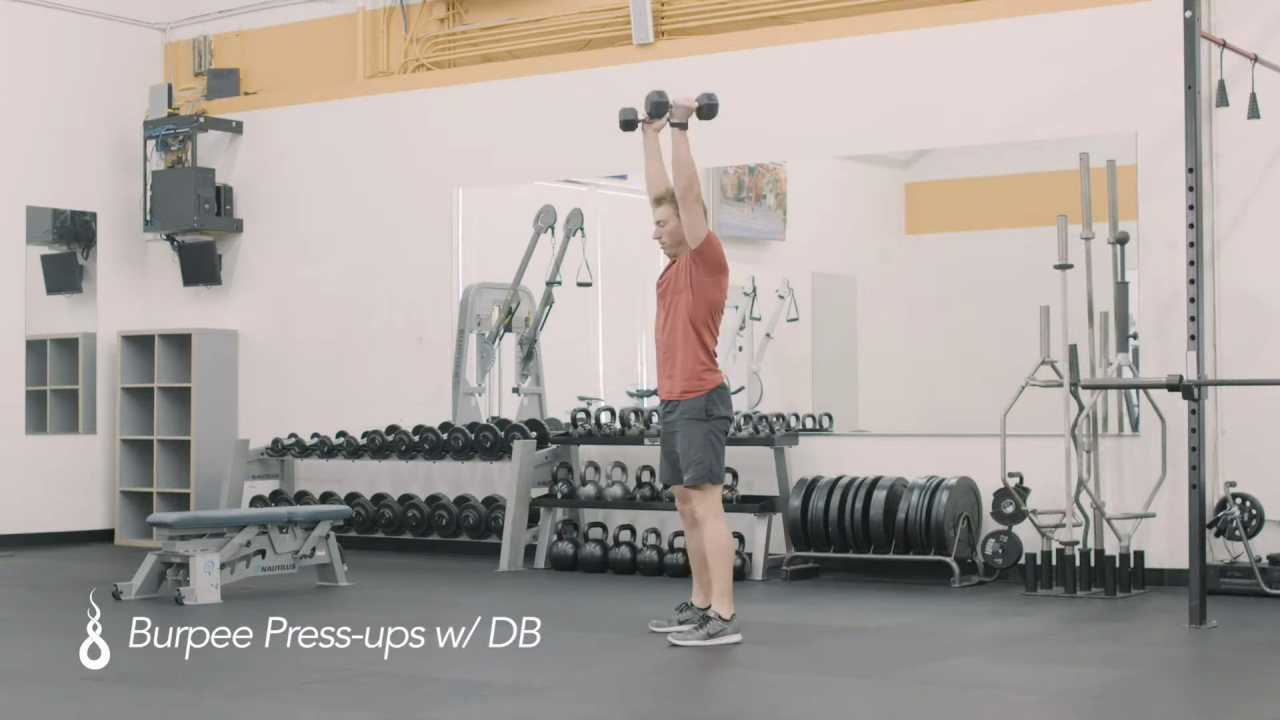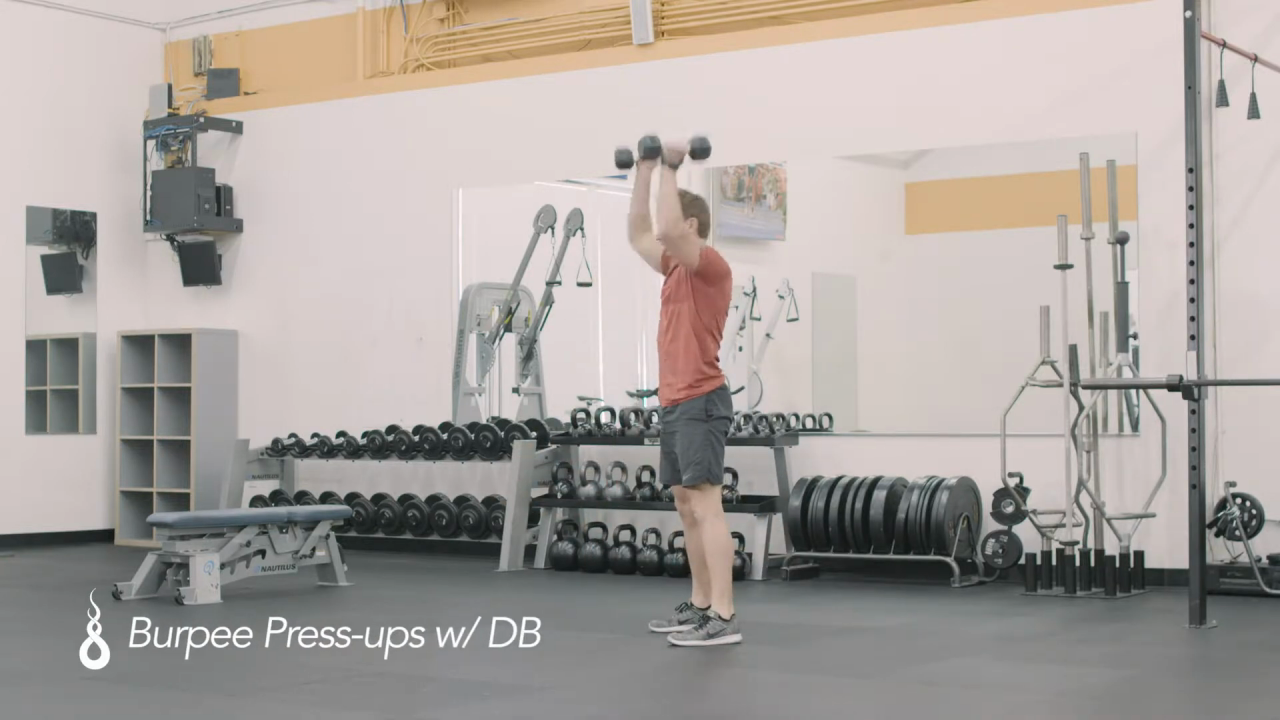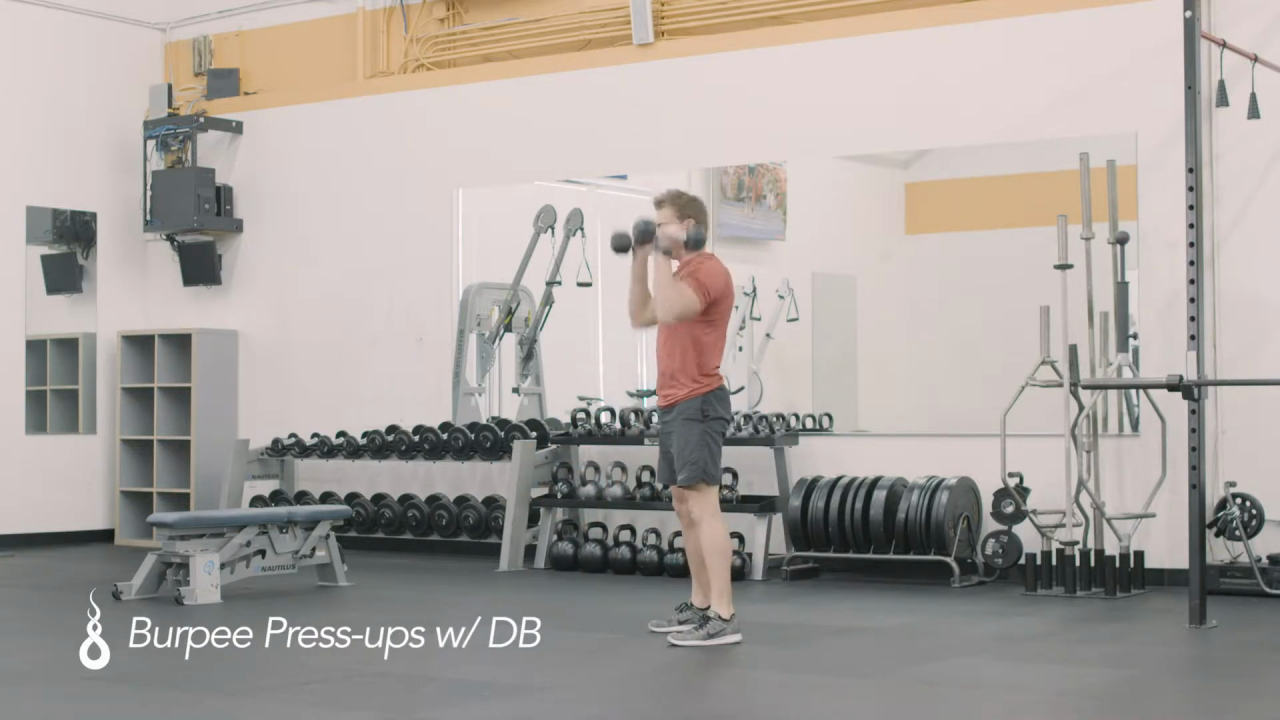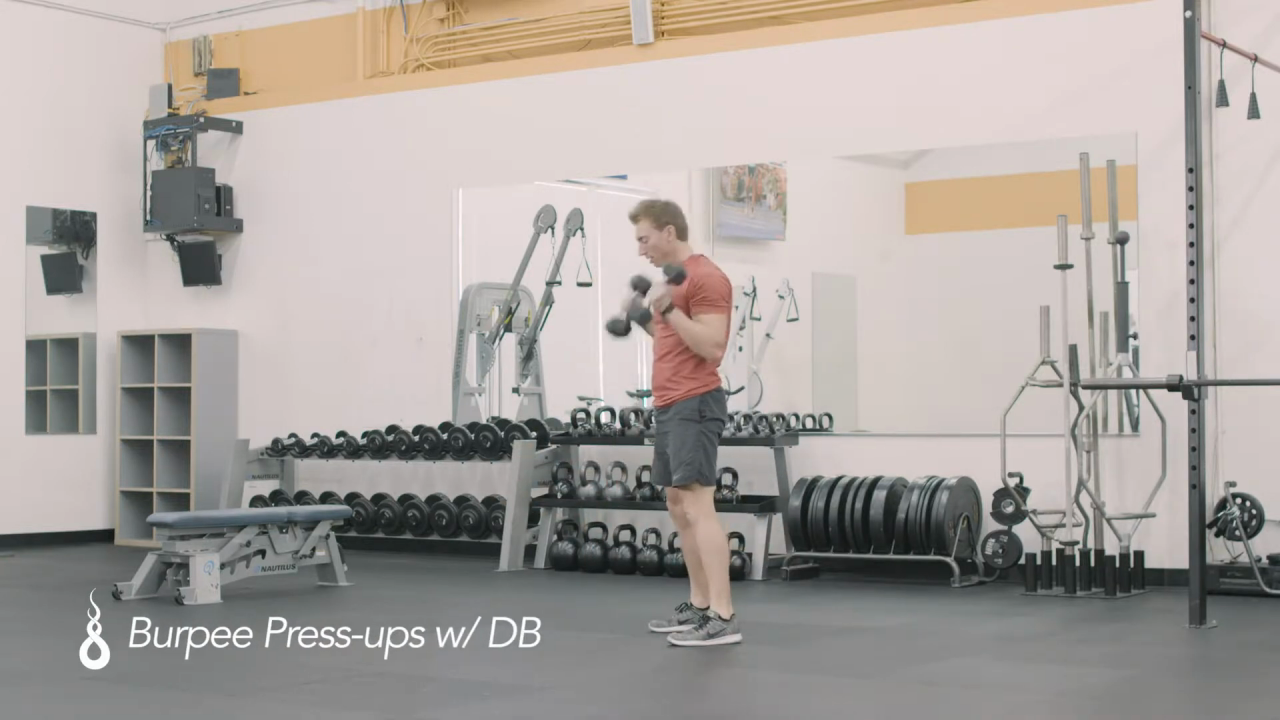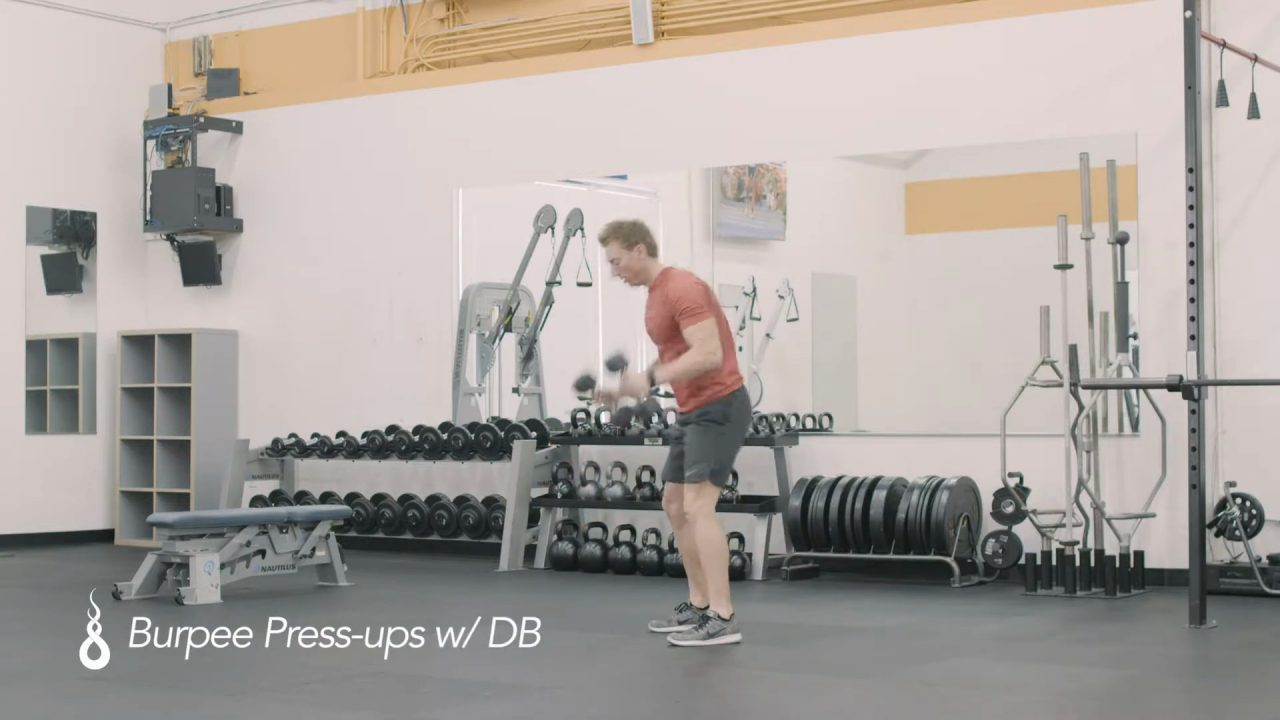
dt=0.2s
person 1, frame 1
left shoulder: (707, 257)
right shoulder: (679, 263)
left elbow: (688, 192)
right elbow: (659, 193)
left wrist: (680, 127)
right wrist: (651, 132)
left hip: (700, 404)
right hip: (674, 404)
left knee: (705, 509)
right knee: (688, 509)
left ankle: (723, 617)
right ankle: (700, 605)
person 1, frame 2
left shoulder: (710, 265)
right shoulder: (679, 270)
left elbow: (667, 231)
right elbow: (638, 235)
left wrist: (669, 170)
right wrist: (644, 171)
left hip: (701, 406)
right hip: (675, 406)
left knee: (705, 506)
right knee: (686, 506)
left ankle: (723, 618)
right ankle: (700, 605)
person 1, frame 3
left shoulder: (708, 271)
right shoulder: (681, 274)
left elbow: (664, 314)
right elbow: (640, 316)
left wrist: (666, 257)
right wrist: (641, 257)
left hip: (698, 405)
right hip: (674, 406)
left knee: (702, 509)
right knee: (685, 508)
left ankle: (724, 618)
right ankle: (700, 606)
person 1, frame 4
left shoulder: (706, 277)
right shoulder: (677, 280)
left elbow: (712, 347)
left wrist: (667, 310)
right wrist: (647, 314)
left hip: (696, 406)
right hip: (670, 407)
left knee: (697, 508)
right knee: (680, 508)
left ankle: (723, 617)
right ankle: (700, 605)
person 1, frame 5
left shoulder: (681, 287)
right shoulder: (657, 296)
left elbow: (709, 356)
left wrist: (649, 377)
right wrist: (624, 385)
left hip: (719, 408)
right hip: (695, 411)
left knee: (697, 506)
right knee: (676, 504)
left ankle: (722, 619)
right ankle: (699, 605)
